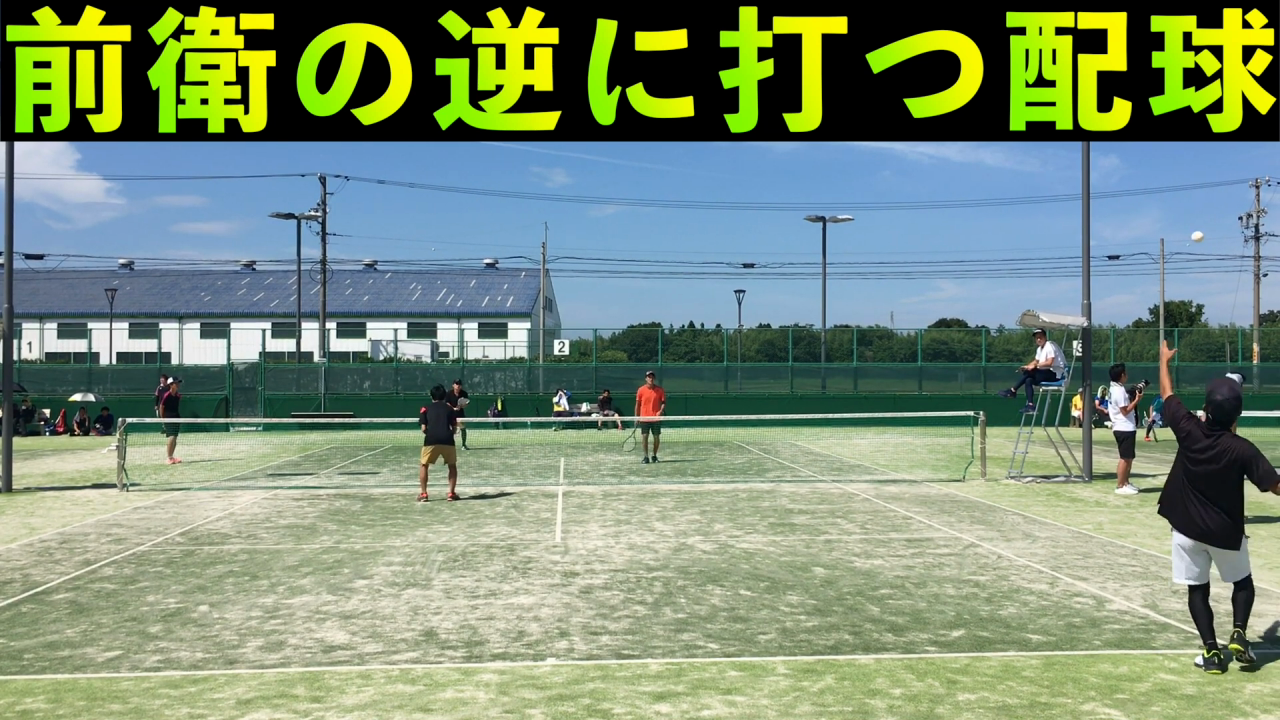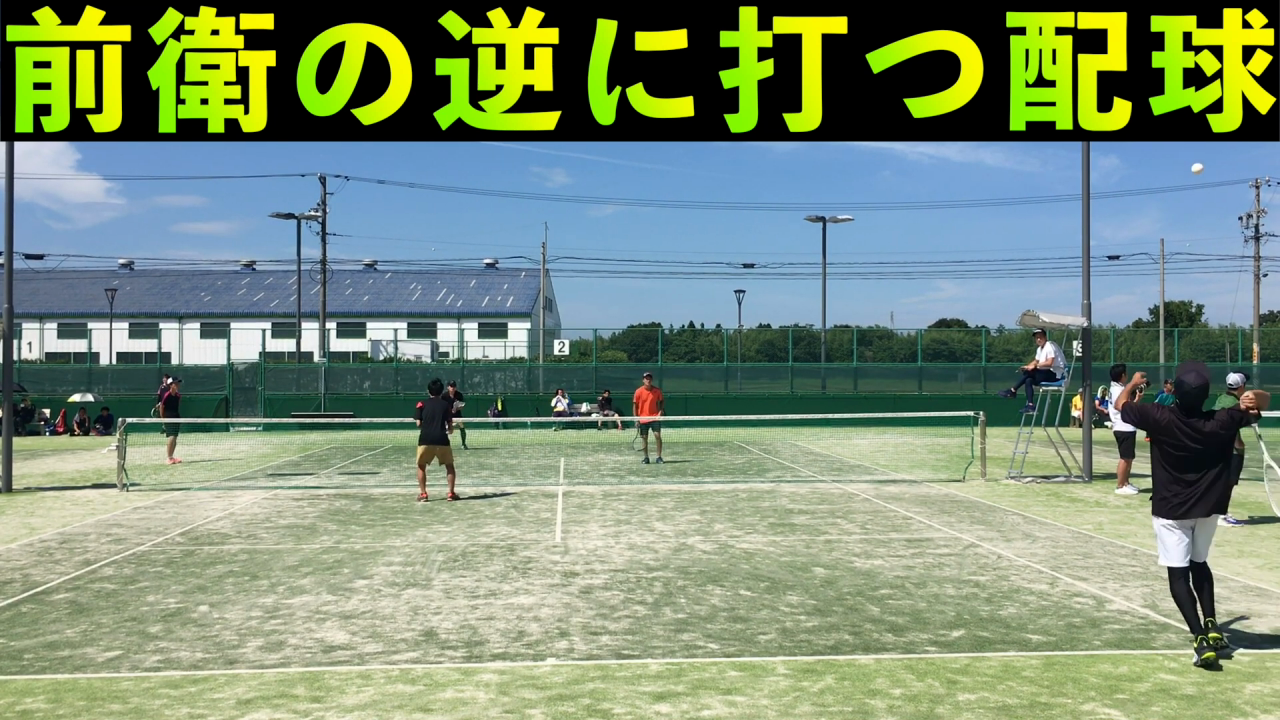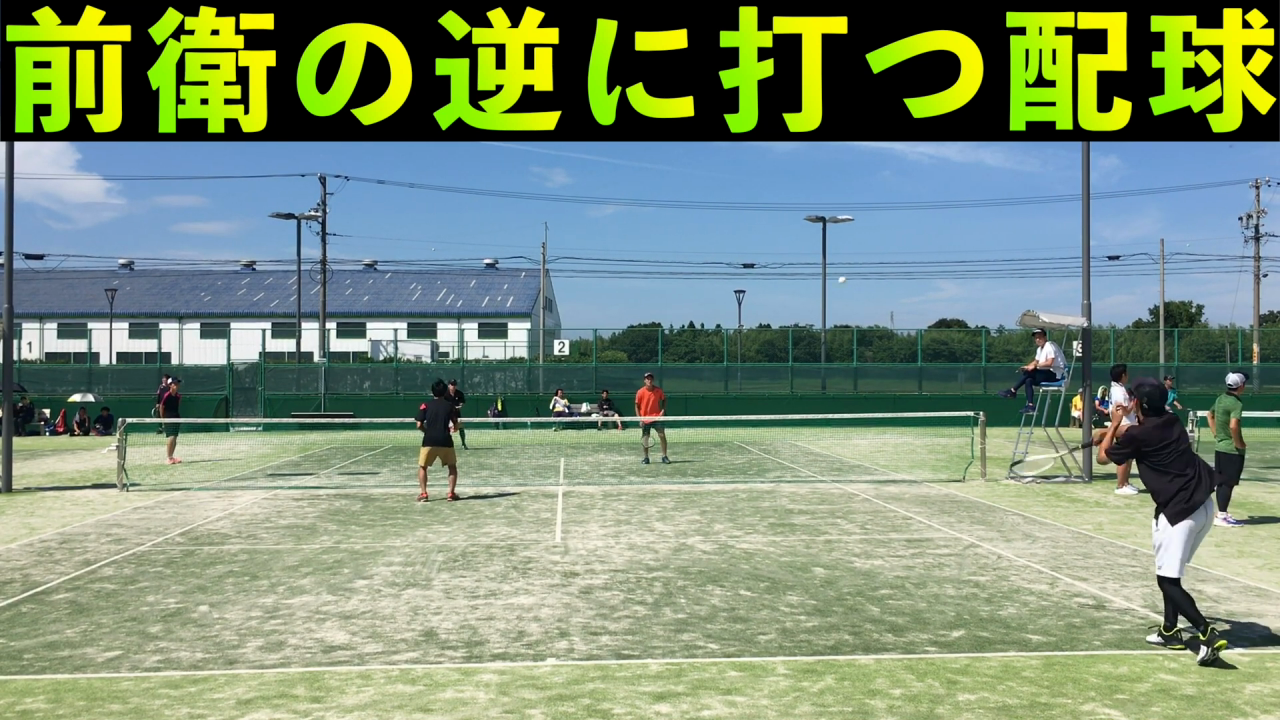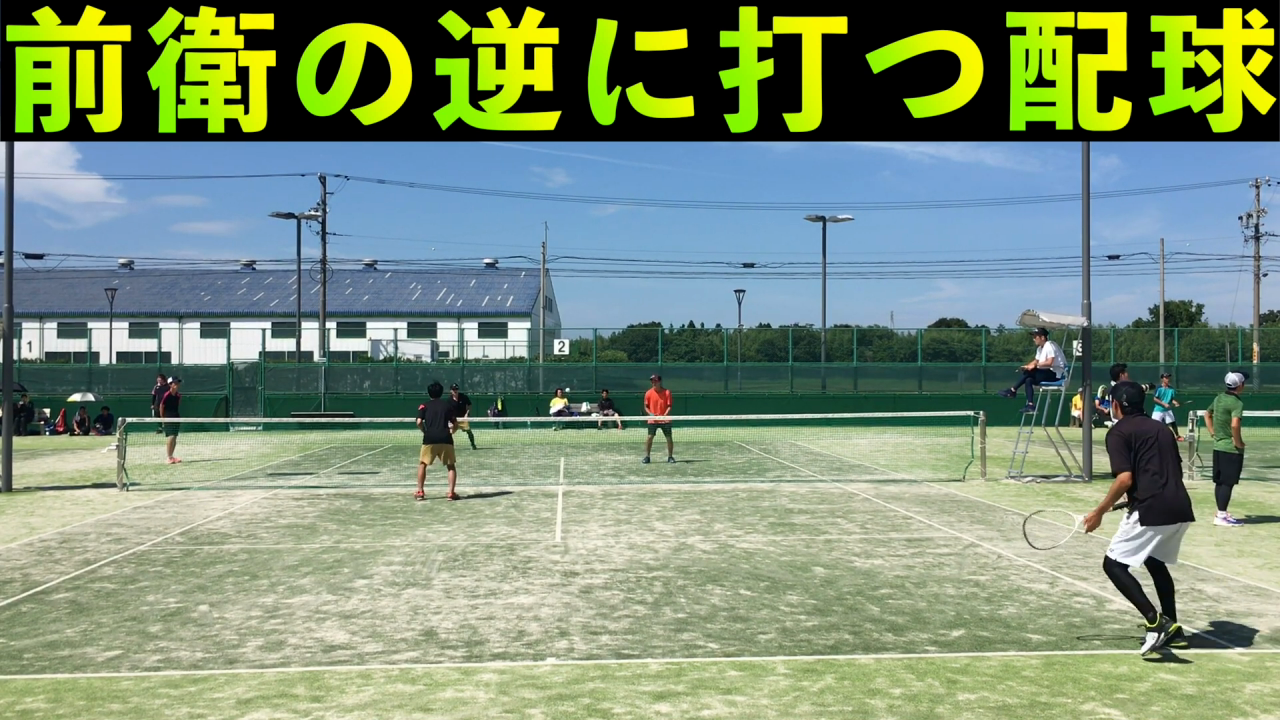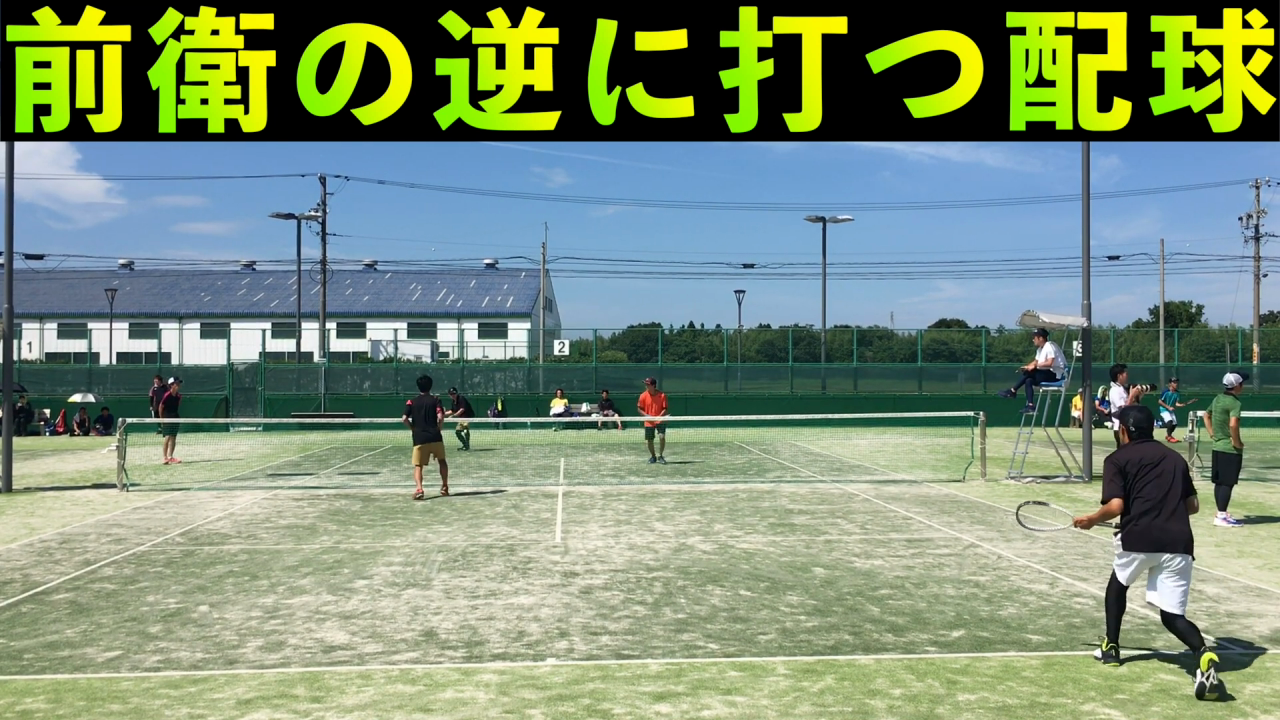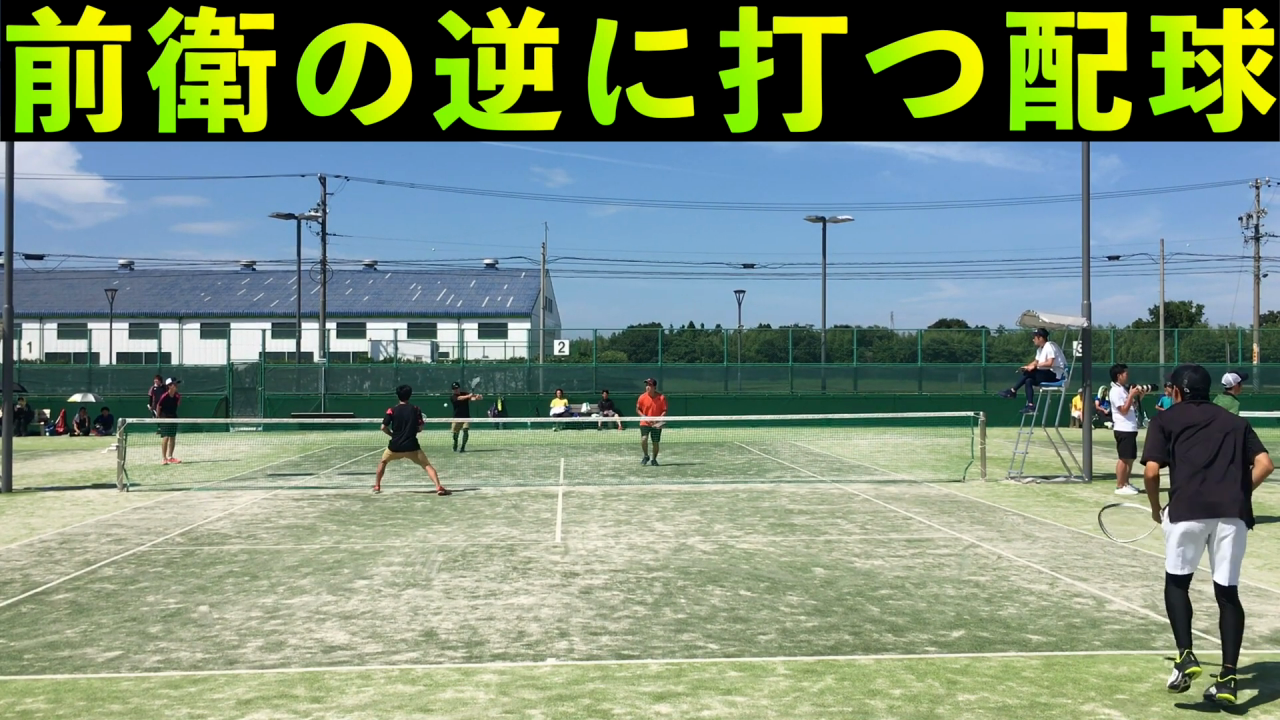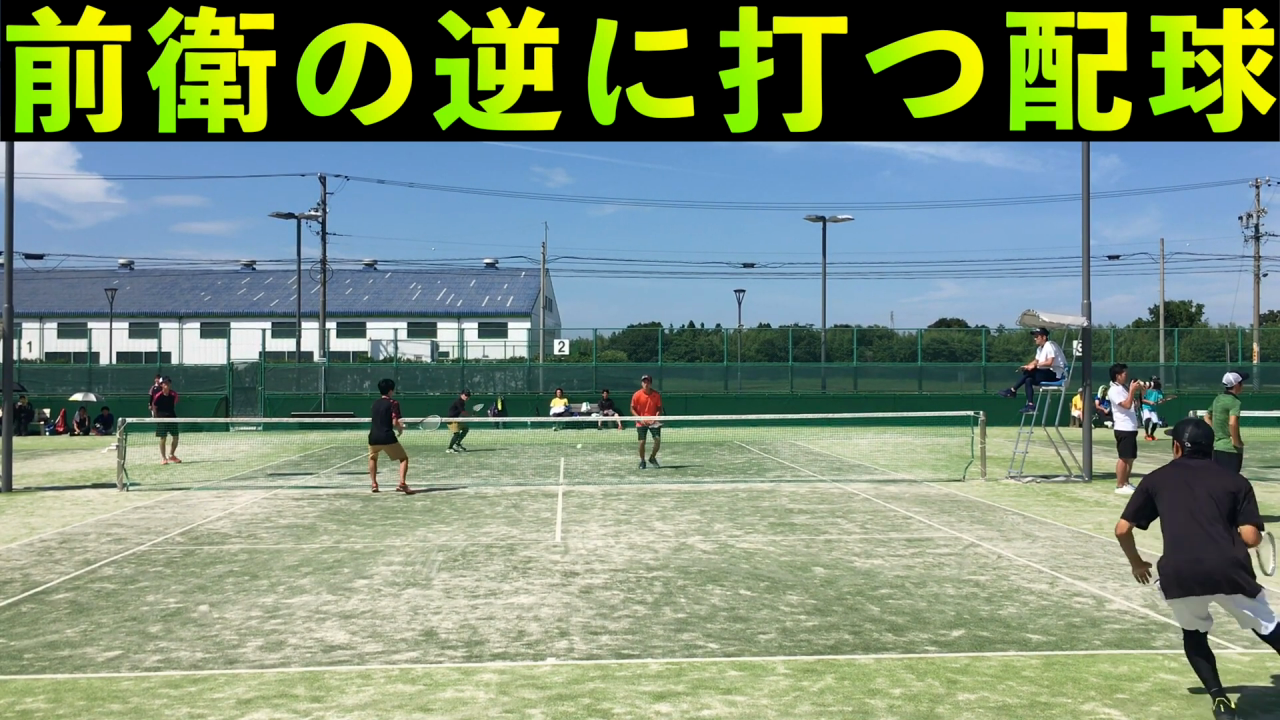
dt=0.4s
person 1, frame 1
left shoulder: (1188, 430)
right shoulder: (1241, 451)
left elbow: (1166, 392)
left wrist: (1164, 359)
left hip: (1186, 527)
right hip: (1224, 532)
left knee: (1197, 588)
right knee: (1243, 583)
left ankle: (1211, 648)
right ankle: (1239, 635)
person 1, frame 2
left shoulder: (1160, 419)
right shoulder: (1220, 424)
left elbow: (1121, 407)
right elbow: (1251, 410)
left wrist: (1132, 383)
right wrist: (1250, 404)
left hip: (1170, 511)
right hip: (1205, 509)
left knee: (1178, 575)
right knee: (1198, 564)
left ankle: (1201, 639)
right ankle: (1211, 627)
person 1, frame 3
left shoulder: (1137, 434)
right shoulder: (1171, 421)
left elbow: (1104, 455)
left wrist: (1114, 426)
right wrist: (1119, 429)
left hip: (1178, 511)
right hip: (1202, 504)
left knee: (1167, 579)
right knee: (1168, 570)
left ankle: (1207, 635)
right ankle: (1170, 630)
person 1, frame 4
left shoulder: (1119, 433)
right shoulder: (1162, 429)
left elbow: (1125, 479)
left wrist: (1099, 511)
left hip: (1151, 511)
right hip: (1180, 509)
left knee: (1114, 566)
right knee: (1156, 563)
left ankle: (1155, 621)
right ankle: (1170, 627)
person 1, frame 5
left shoulder: (1118, 459)
right shoulder: (1176, 459)
left elbow: (1115, 507)
right elbow: (1191, 505)
left wrist: (1089, 520)
left hip: (1138, 539)
right hip: (1178, 544)
left knee: (1118, 583)
right knee: (1173, 616)
left ankle: (1111, 647)
right ankle: (1204, 657)
person 1, frame 6
left shoulder: (1165, 420)
right shoulder: (1236, 422)
left elbow: (1151, 471)
right elbow: (1264, 464)
left wrist: (1155, 506)
left hip: (1187, 511)
right hip: (1232, 513)
left knee: (1176, 584)
right knee: (1226, 595)
left ankle: (1185, 658)
right ankle: (1228, 678)
person 1, frame 7
left shoulder: (1156, 479)
right shoulder: (1233, 480)
left elbow: (1122, 530)
right elbow: (1249, 538)
left wrist: (1136, 562)
left hip: (1178, 576)
right hip: (1228, 572)
left knee: (1194, 634)
